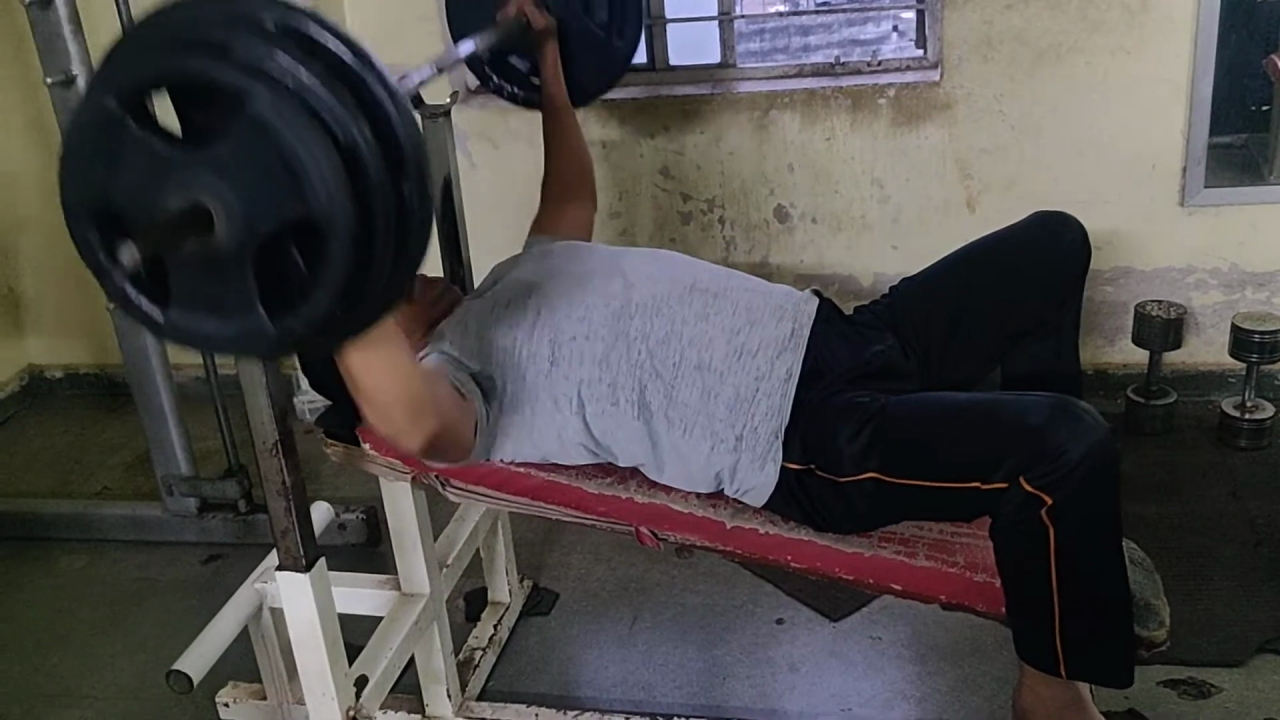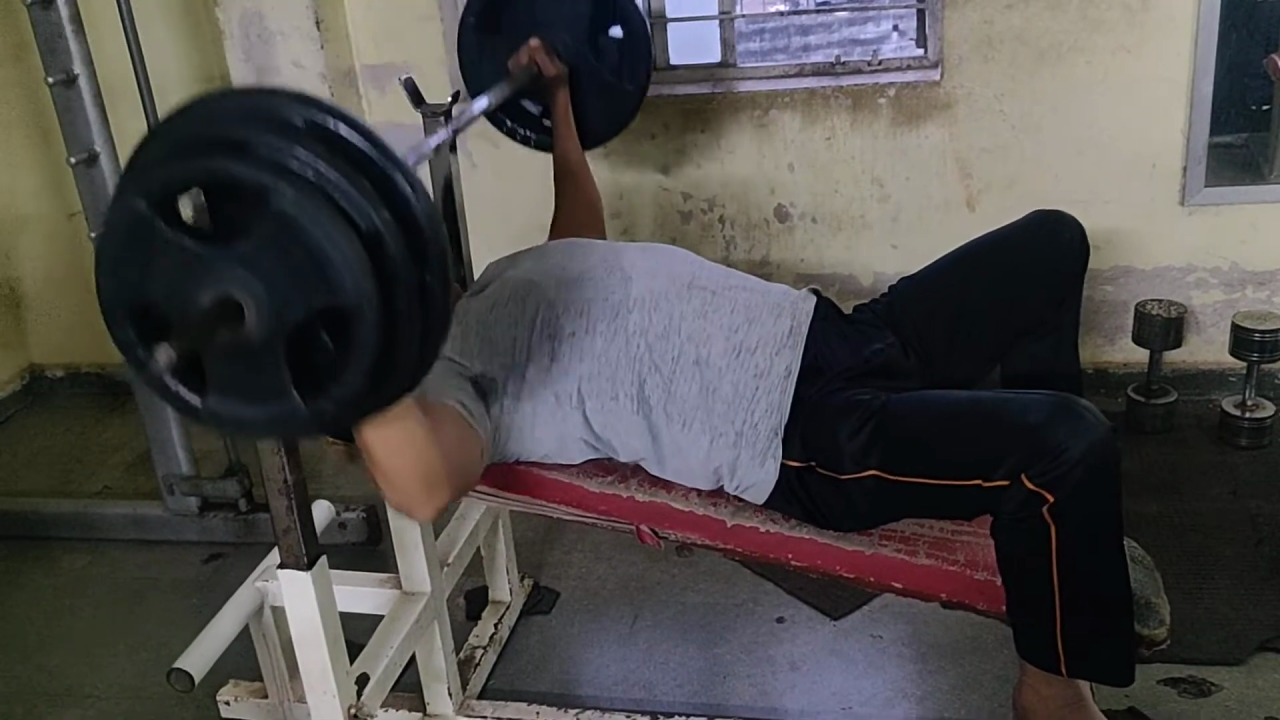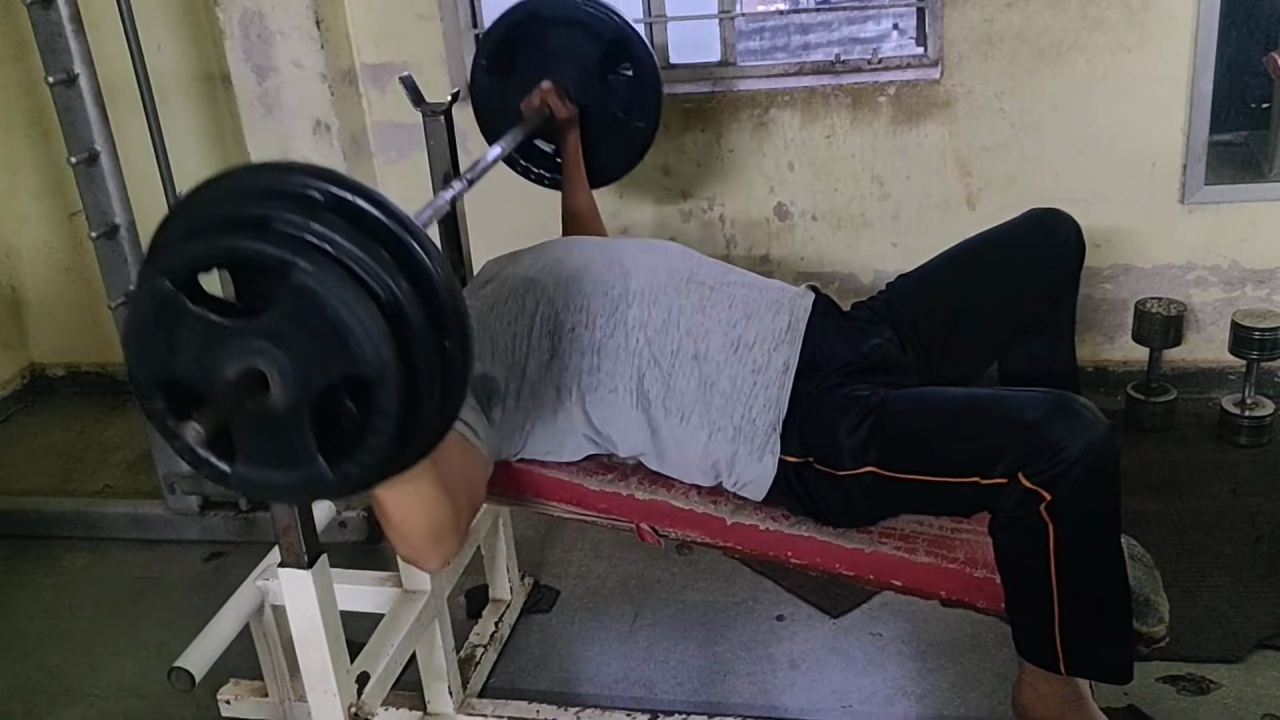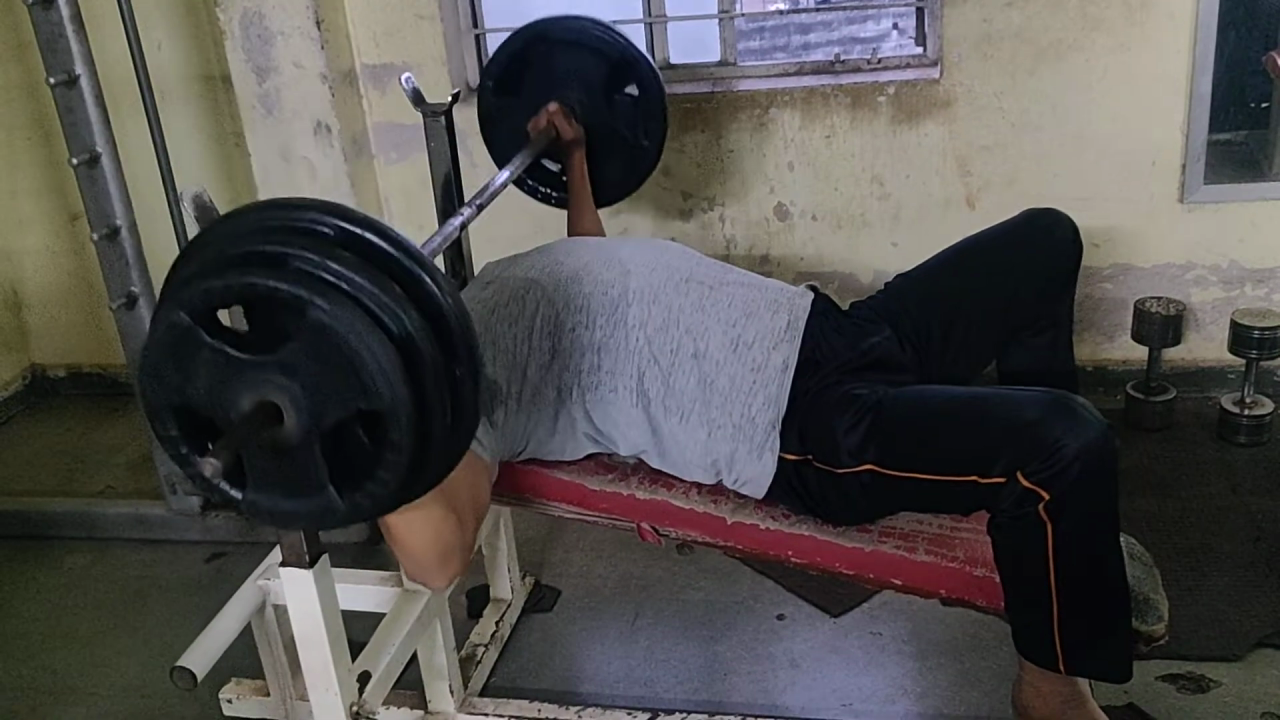
dt=0.2s
person 1, frame 1
left shoulder: (503, 291)
right shoulder: (444, 372)
left elbow: (574, 202)
right elbow: (412, 426)
left hip: (836, 341)
right hip: (812, 434)
left knee: (1053, 244)
right knee: (1072, 442)
left ankle: (1052, 521)
person 1, frame 2
left shoulder: (489, 293)
right shoulder: (443, 378)
left elbow: (583, 238)
right elbow: (424, 489)
left wrist: (557, 98)
left hip: (833, 340)
right hip: (810, 432)
left knee: (1051, 243)
right knee: (1075, 442)
left ankle: (1055, 517)
person 1, frame 3
left shoulder: (489, 289)
left elbow: (591, 269)
right elbow: (433, 538)
left wrist: (566, 134)
left hip: (830, 336)
right hip: (809, 427)
left knee: (1047, 241)
right knee: (1074, 440)
left ankle: (1052, 519)
person 1, frame 4
left shoulder: (489, 293)
right elbow: (438, 557)
left wrist: (573, 156)
left hip: (829, 335)
right hip: (805, 426)
left knee: (1044, 241)
right knee: (1071, 442)
left ankle: (1050, 519)
